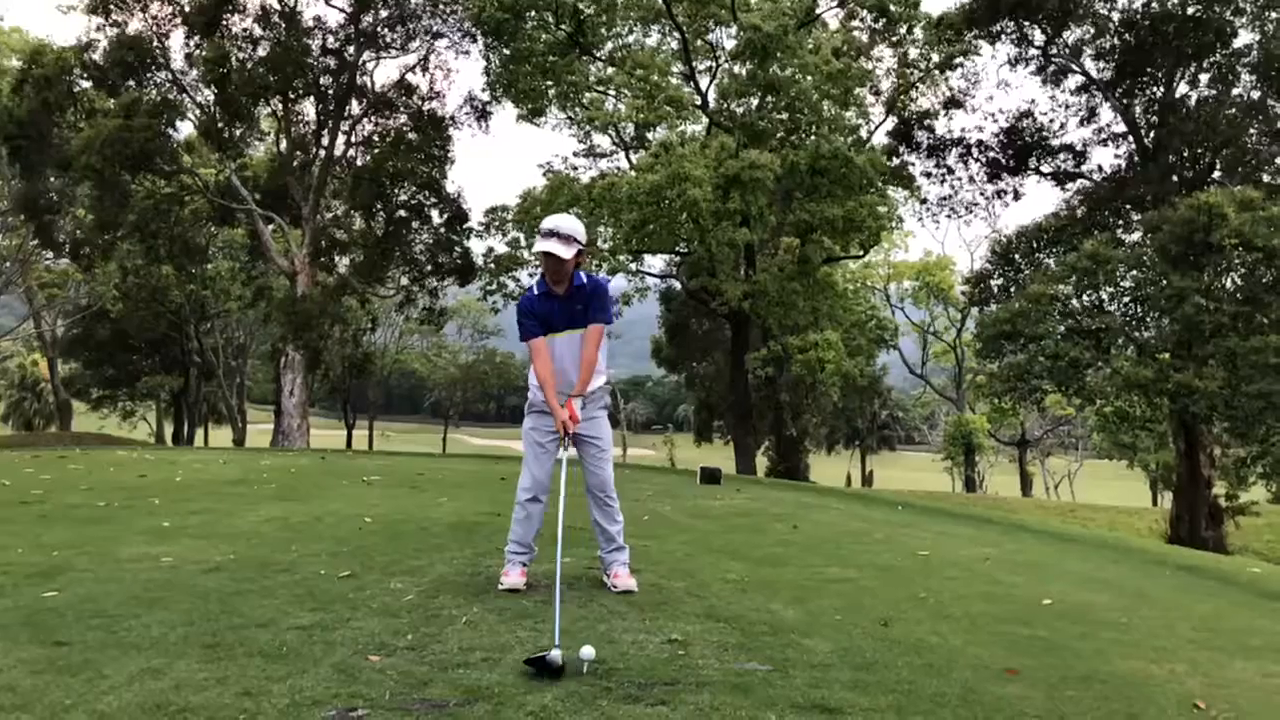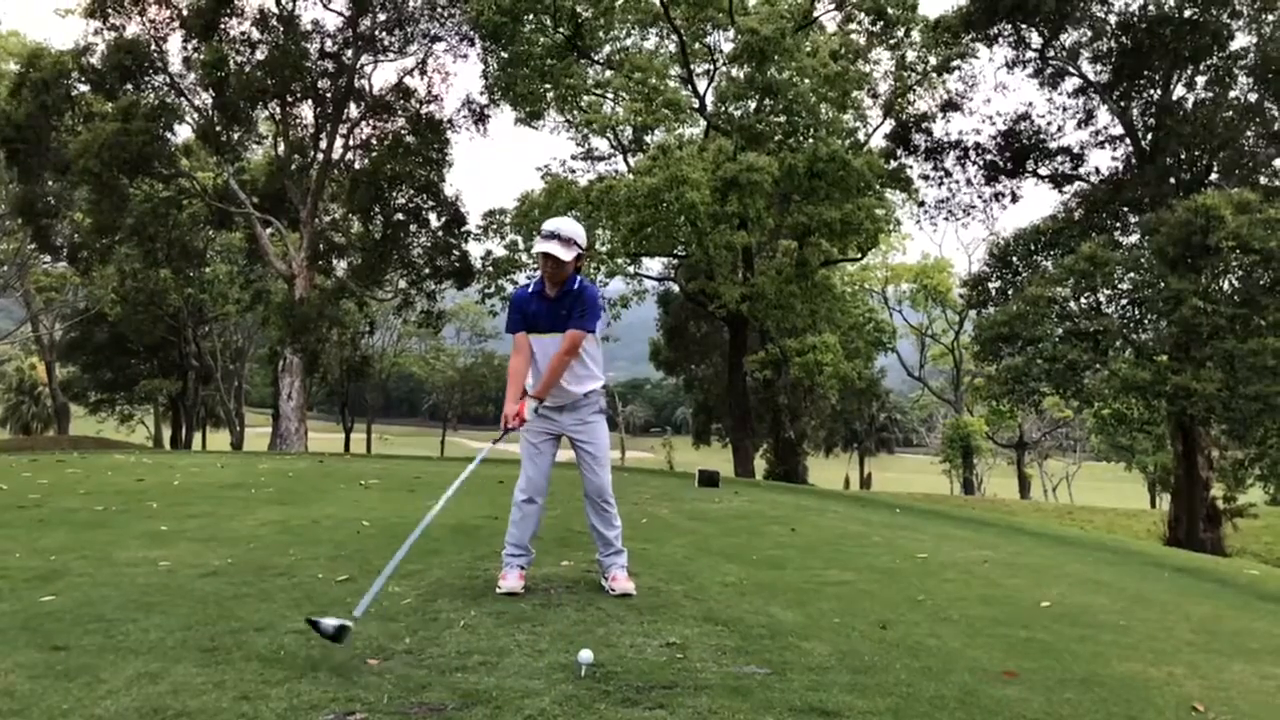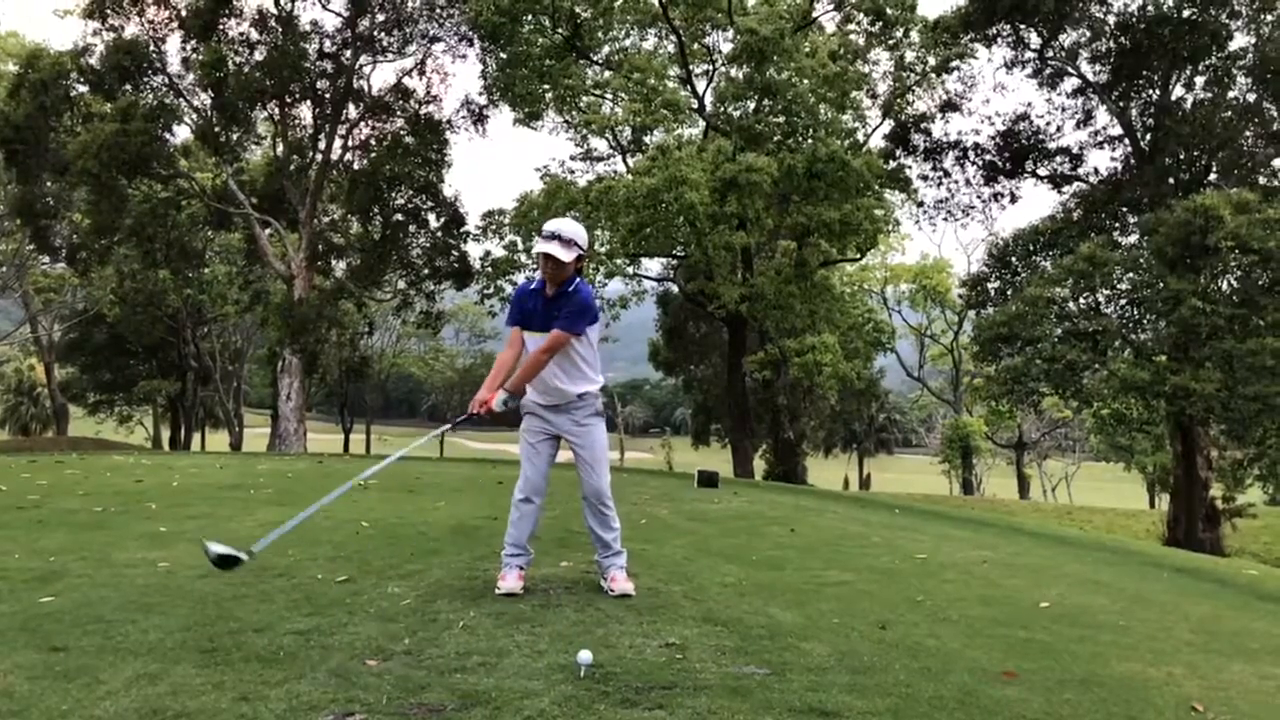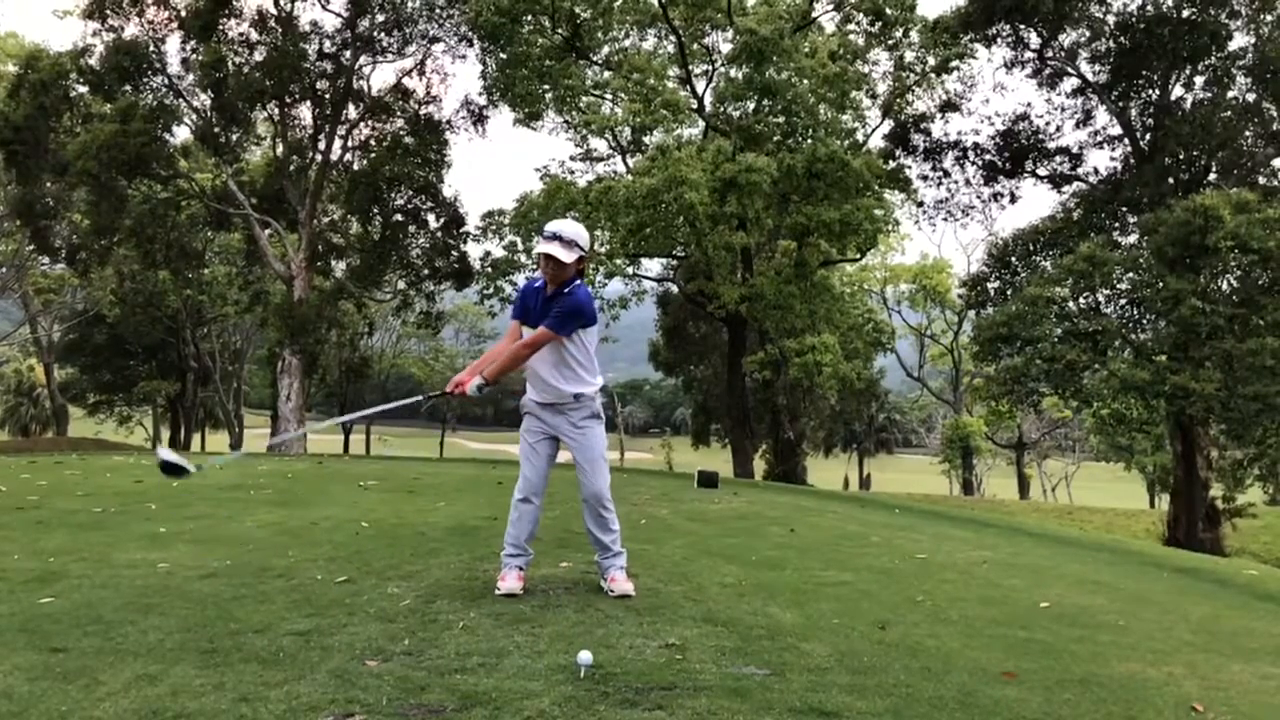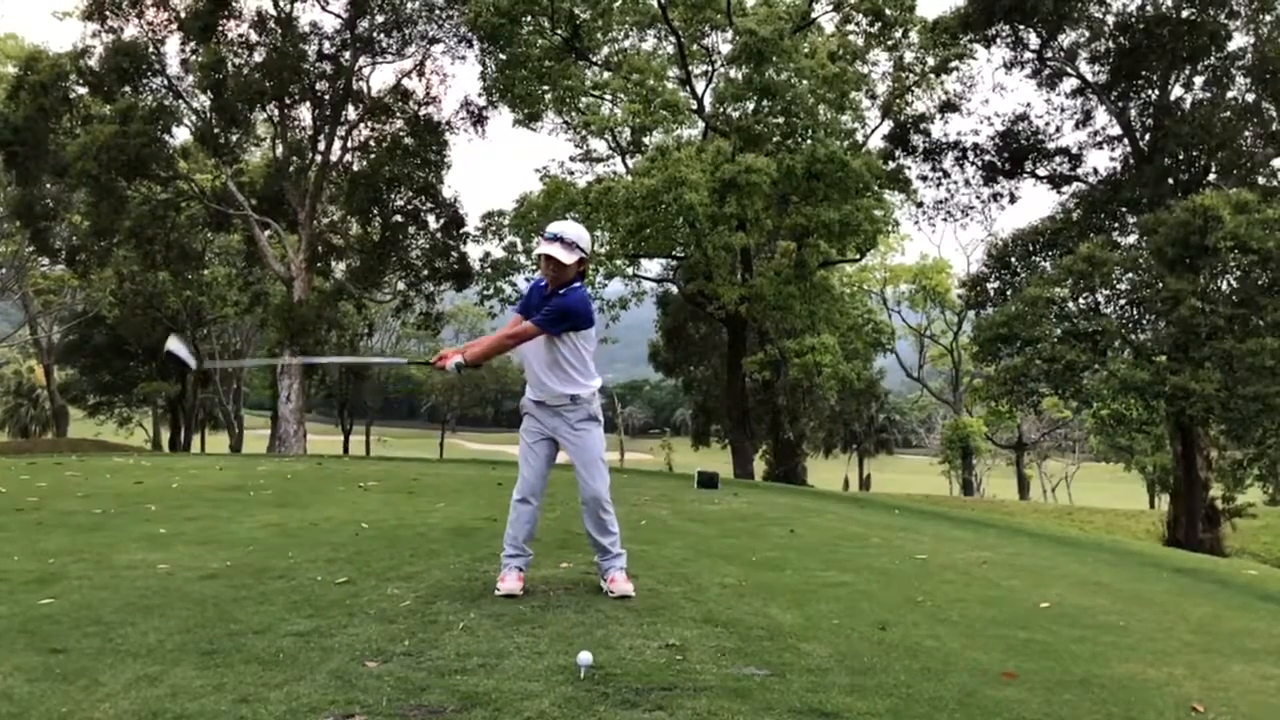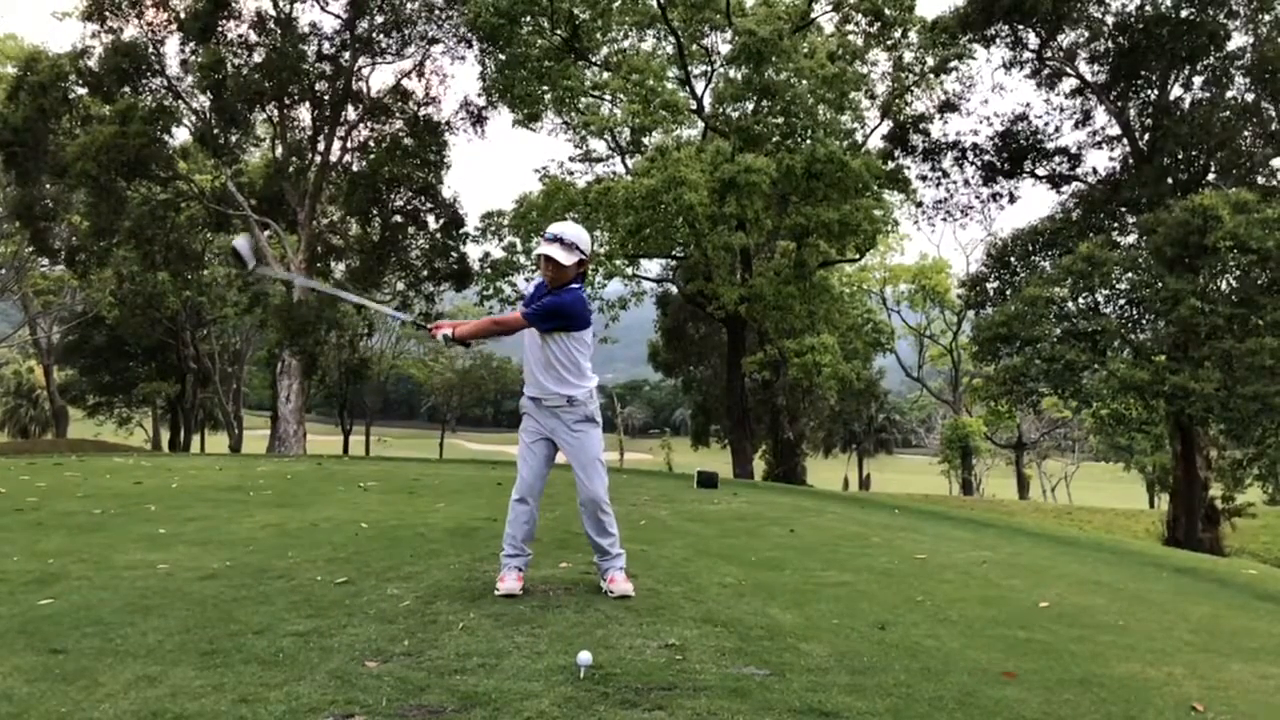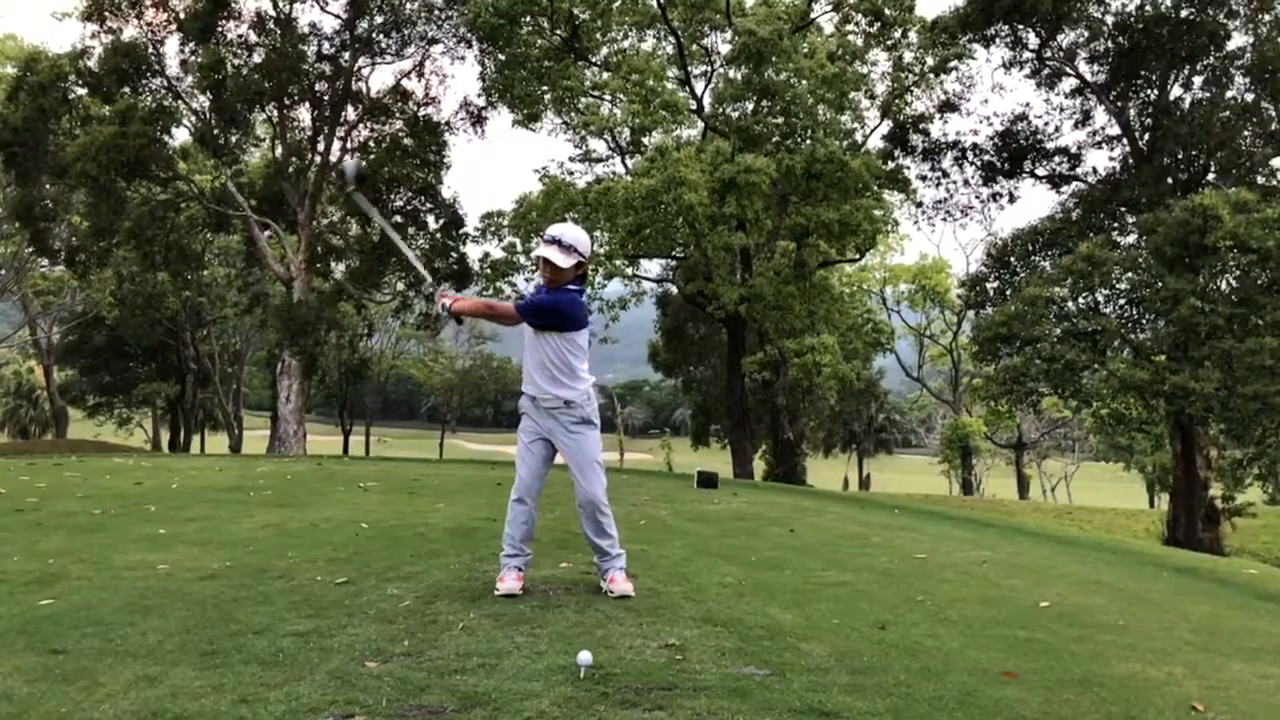
dt=0.4s
person 1, frame 1
left shoulder: (596, 289)
right shoulder: (529, 301)
left elbow: (591, 348)
right elbow: (541, 358)
left wrist: (576, 401)
right wrist: (556, 408)
left hip: (590, 401)
right hip: (544, 404)
left knee: (602, 484)
right knee: (533, 485)
left ankle: (616, 562)
right ankle: (516, 561)
person 1, frame 2
left shoulder: (586, 295)
right shoulder: (522, 298)
left elbow: (565, 354)
right elbow: (520, 355)
left wrist: (531, 401)
right wrist: (512, 401)
left hip: (585, 404)
right hip: (541, 407)
left knee: (599, 487)
right knee: (529, 487)
left ankle: (614, 565)
right ankle: (515, 564)
person 1, frame 3
left shoulder: (581, 298)
right shoulder: (524, 293)
left elbow: (545, 353)
right elbow: (512, 349)
left wrist: (504, 394)
right wrist: (487, 388)
left hip: (582, 406)
right hip: (538, 407)
left knee: (597, 489)
right knee: (528, 488)
left ankle: (613, 565)
right ankle: (513, 564)
person 1, frame 4
left shoulder: (578, 300)
right shoulder: (530, 290)
left elbow: (528, 347)
right elbow: (509, 341)
left wrist: (482, 380)
right wrist: (469, 370)
left hip: (580, 408)
right hip: (538, 406)
left knee: (596, 490)
right knee: (528, 489)
left ankle: (613, 566)
right ankle: (513, 564)
person 1, frame 5
left shoulder: (574, 302)
right shoulder: (538, 288)
left elbow: (513, 339)
right elbow: (508, 330)
left wrist: (464, 359)
right wrist: (462, 348)
left hip: (578, 410)
right hip: (538, 408)
left knee: (595, 491)
right knee: (527, 489)
left ankle: (612, 566)
right ankle: (513, 565)
person 1, frame 6
left shoulder: (570, 302)
right shoulder: (542, 288)
left elbow: (505, 325)
right elbow: (507, 322)
left wrist: (454, 332)
right wrist: (459, 325)
left hip: (576, 410)
right hip: (537, 407)
left knee: (594, 492)
right knee: (525, 489)
left ankle: (612, 567)
right ankle: (513, 565)
person 1, frame 7
left shoulder: (565, 302)
right shoulder: (545, 289)
left elbow: (499, 311)
right elbow: (509, 315)
left wrist: (453, 305)
right wrist: (463, 302)
left hip: (573, 412)
right hip: (535, 408)
left knee: (592, 494)
right knee: (524, 490)
left ankle: (612, 567)
right ankle: (513, 565)
